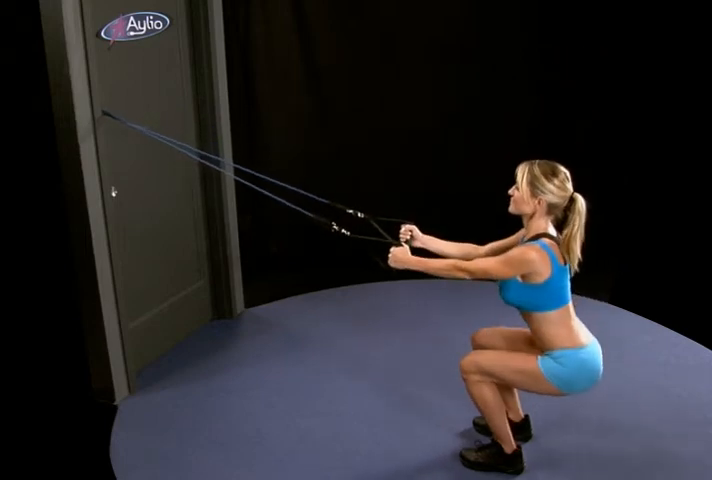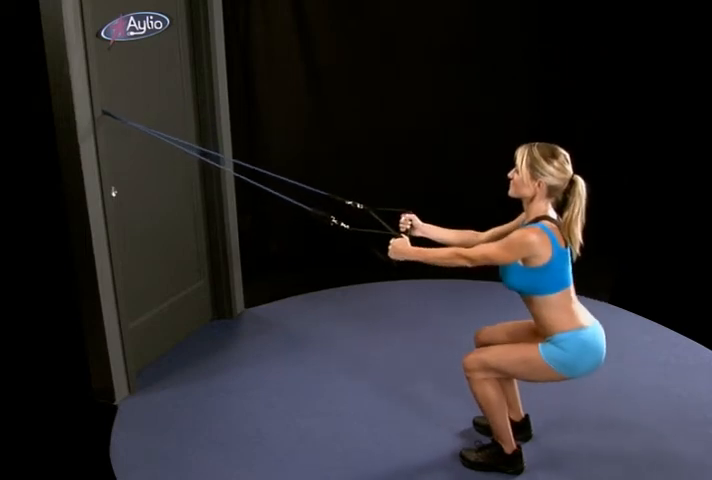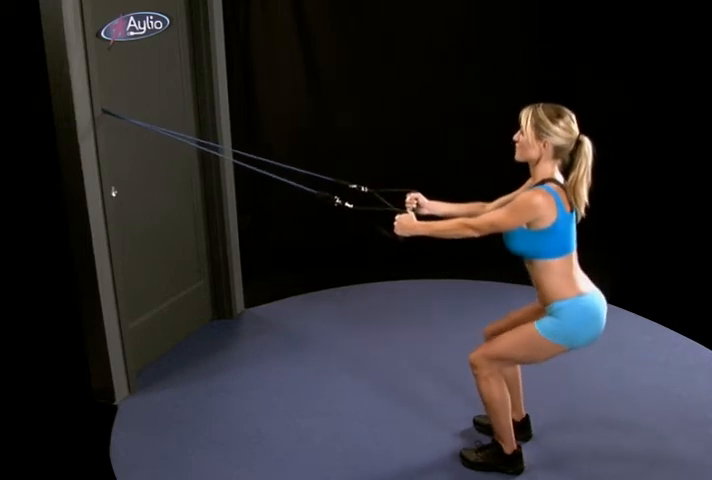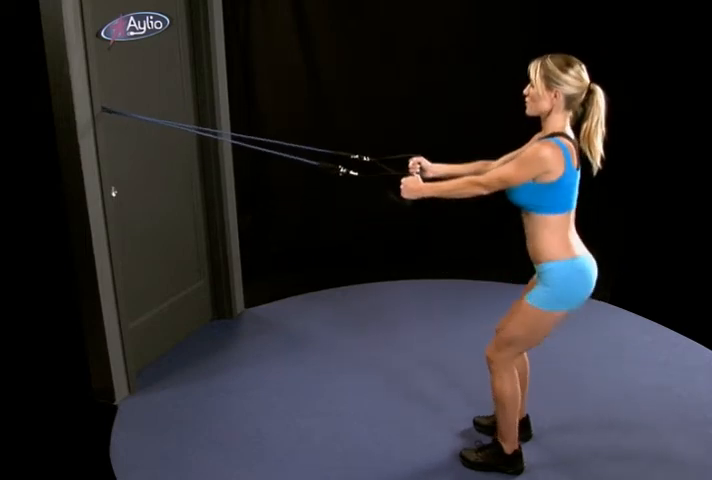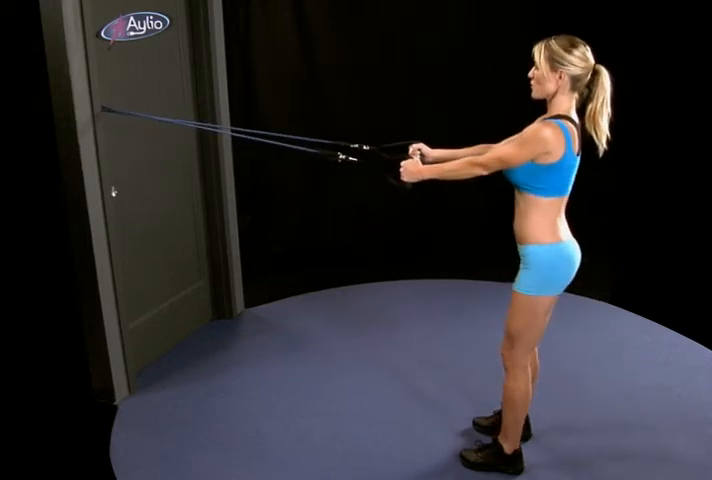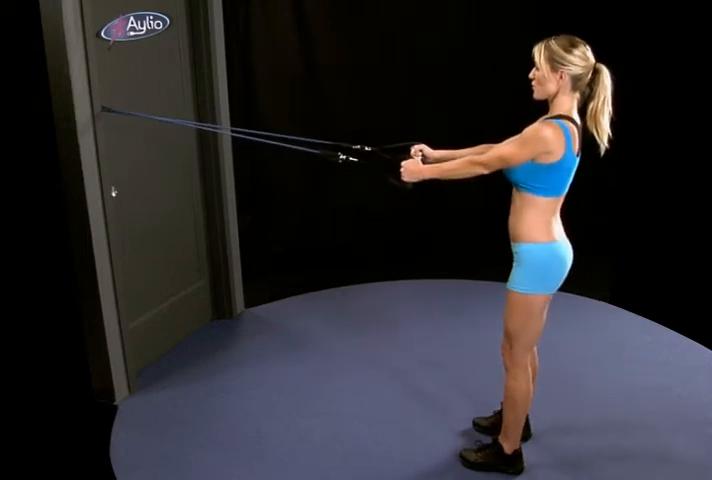
dt=0.3s
person 1, frame 1
left shoulder: (533, 255)
right shoulder: (536, 236)
left elbow: (466, 270)
right elbow: (478, 252)
left wrist: (410, 261)
right wrist: (423, 241)
left hip: (572, 364)
right hip: (568, 348)
left knee: (472, 366)
right knee: (482, 340)
left ankle: (507, 452)
right ankle: (515, 421)
person 1, frame 2
left shoulder: (533, 238)
right shoulder: (537, 220)
left elbow: (467, 258)
right elbow: (479, 239)
left wrist: (410, 253)
right wrist: (424, 229)
left hip: (574, 348)
right hip: (569, 334)
left knee: (475, 365)
right knee: (486, 339)
left ankle: (507, 452)
right ankle: (516, 421)
person 1, frame 3
left shoulder: (539, 200)
right shoulder: (545, 186)
left elbow: (476, 227)
right elbow: (486, 209)
left wrist: (417, 228)
right wrist: (432, 206)
left hip: (573, 313)
right hip: (570, 302)
left knee: (483, 361)
right knee: (494, 337)
left ankle: (507, 452)
right ankle: (516, 420)
person 1, frame 4
left shoulder: (547, 151)
right shoulder: (552, 141)
left elbow: (483, 185)
right elbow: (492, 166)
left wrist: (423, 190)
right wrist: (435, 169)
left hip: (564, 276)
right hip: (564, 269)
left knee: (499, 355)
right knee: (507, 336)
left ankle: (507, 451)
right ankle: (516, 420)
person 1, frame 5
left shoulder: (548, 132)
right shoulder: (559, 124)
left elbow: (484, 165)
right elbow: (494, 150)
left wrist: (423, 172)
right wrist: (436, 154)
left hip: (546, 257)
right hip: (552, 252)
left knee: (514, 355)
right knee: (523, 348)
left ankle: (507, 452)
right ankle: (514, 419)
person 1, frame 6
left shoulder: (549, 132)
right shoulder: (561, 125)
left elbow: (484, 165)
right elbow: (495, 150)
left wrist: (424, 172)
right wrist: (437, 155)
left hip: (538, 257)
right hip: (546, 252)
left knee: (515, 355)
right knee: (523, 348)
left ankle: (507, 451)
right ankle: (514, 419)
